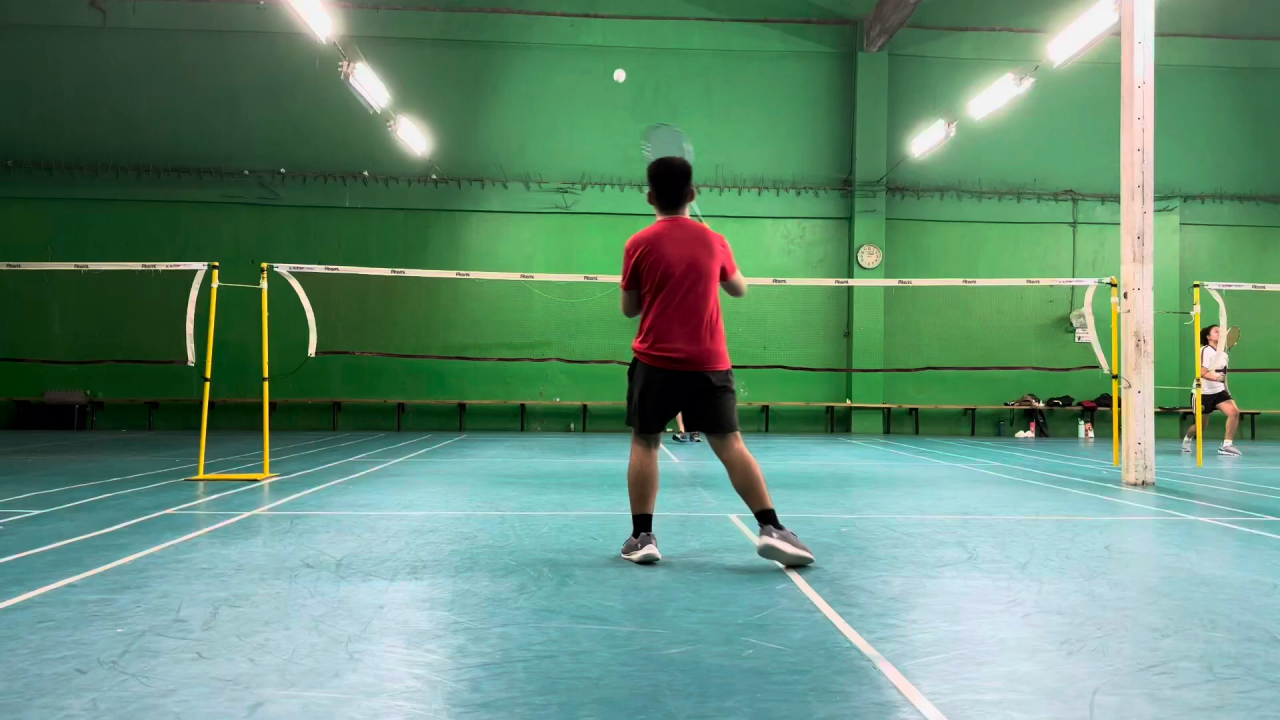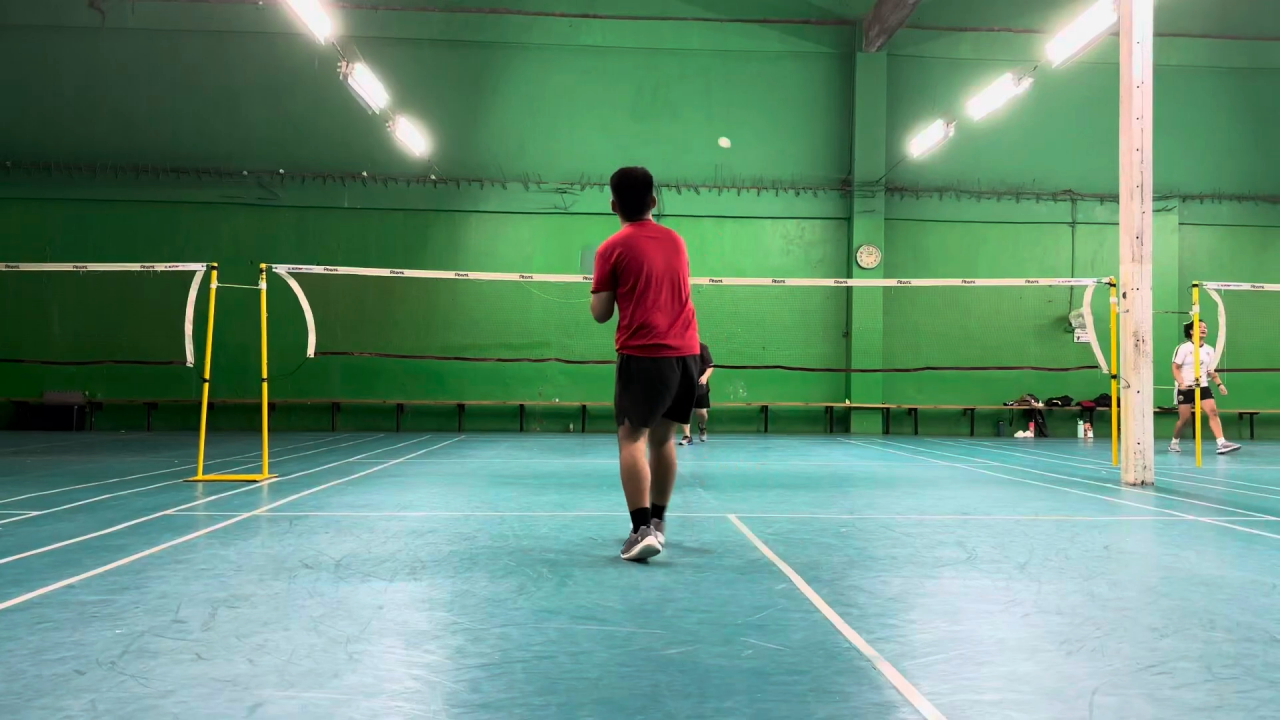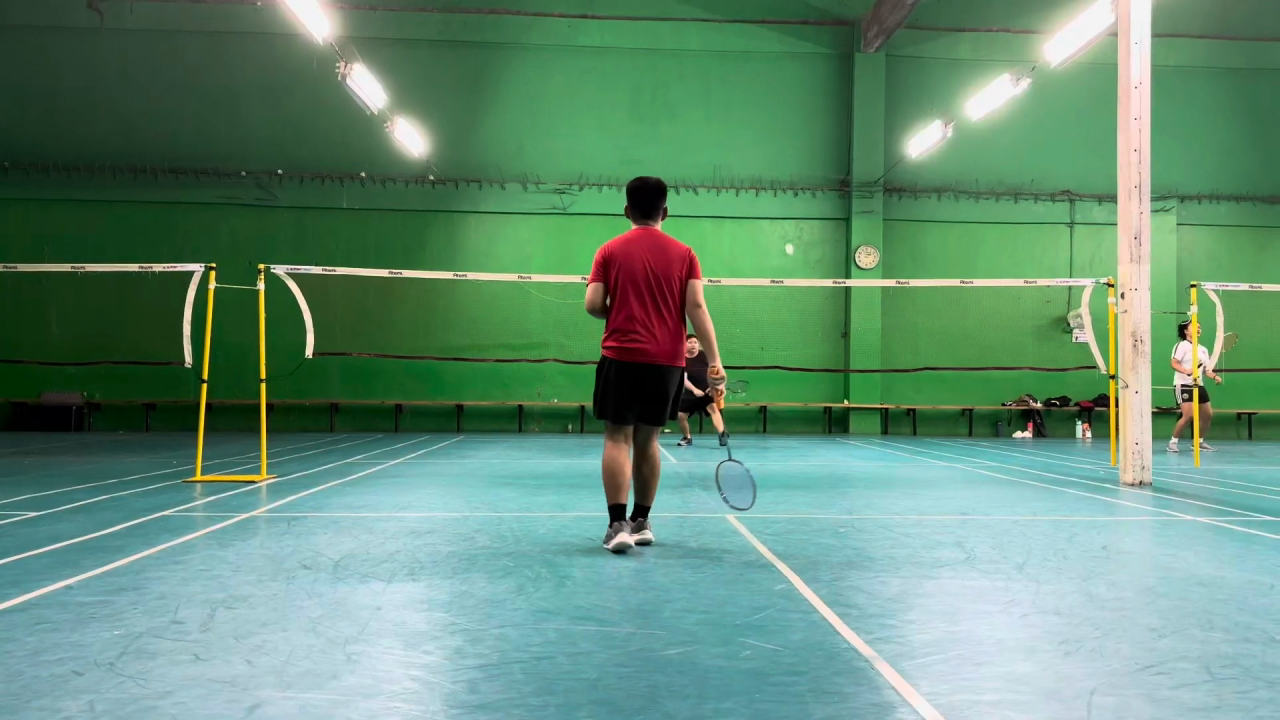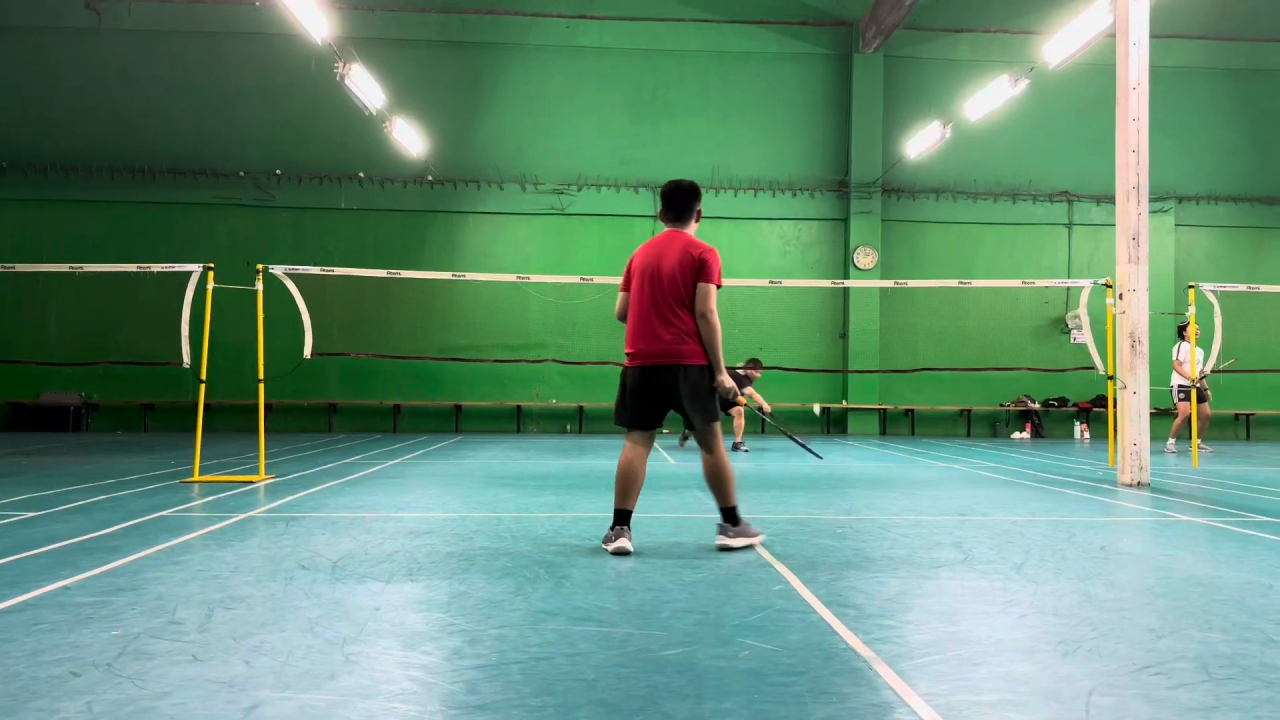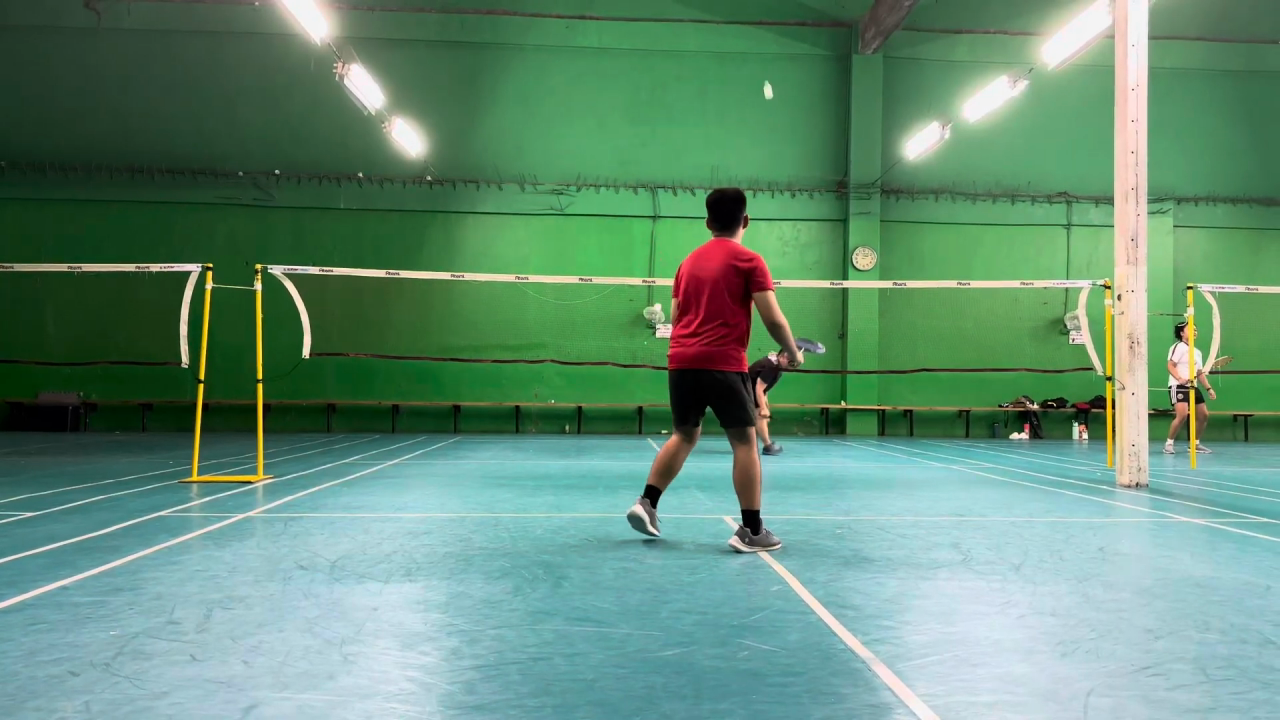
dt=0.4s
person 1, frame 1
left shoulder: (638, 244)
right shoulder: (713, 241)
left elbow: (629, 309)
right elbow: (739, 289)
left hip: (656, 361)
right hip: (709, 362)
left knee: (644, 443)
right knee: (730, 445)
left ankle: (642, 537)
right ankle: (771, 529)
person 1, frame 2
left shoulder: (612, 249)
right shoulder: (676, 241)
left elbow: (600, 313)
left hip: (643, 353)
right hip: (685, 352)
left knee: (633, 438)
right knee: (661, 437)
left ankle: (644, 528)
right ankle: (655, 521)
person 1, frame 3
left shoulder: (610, 250)
right shoulder: (683, 253)
left elbow: (593, 304)
right elbow: (697, 308)
right wrist: (714, 360)
left hip: (621, 357)
right hip: (667, 359)
left knee: (617, 439)
right knee: (648, 439)
left ankle: (618, 525)
right ankle: (640, 521)
person 1, frame 4
left shoulder: (639, 254)
right shoulder: (703, 254)
left elbow: (622, 311)
right elbow: (706, 313)
right wrist: (720, 369)
left hip: (642, 362)
right hip: (687, 362)
left knee: (637, 443)
right knee: (711, 441)
left ankle: (620, 529)
right ankle: (732, 524)
person 1, frame 5
left shoulder: (690, 261)
right shoulder: (748, 261)
right elbow: (772, 317)
right wrist: (792, 350)
left hip: (682, 362)
right hip: (722, 364)
left knee: (684, 436)
right knee: (745, 439)
left ankle: (646, 505)
right ankle: (750, 529)
